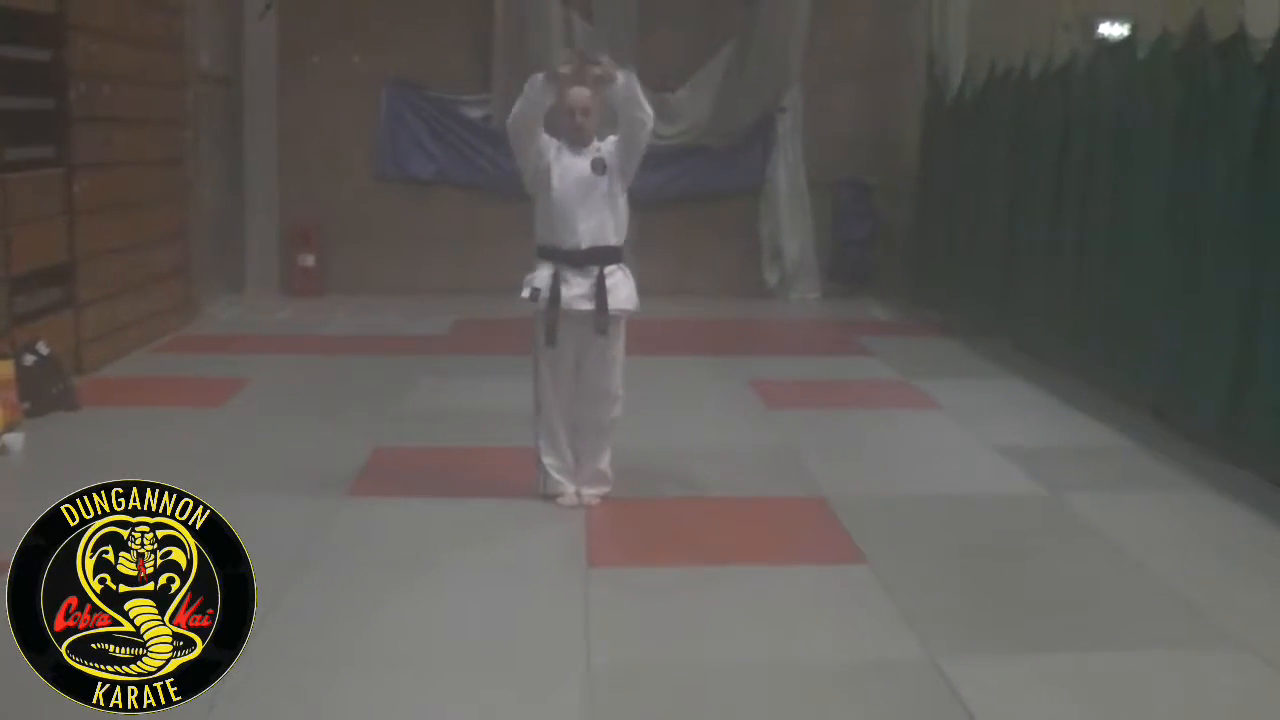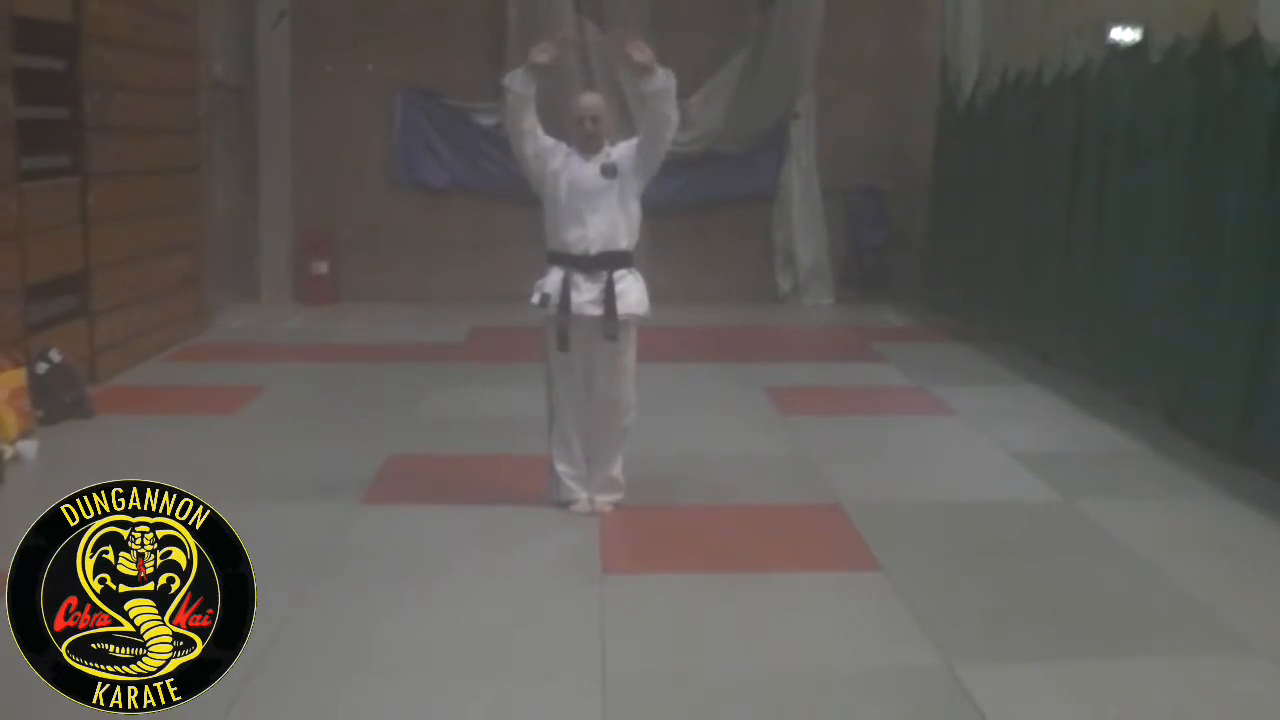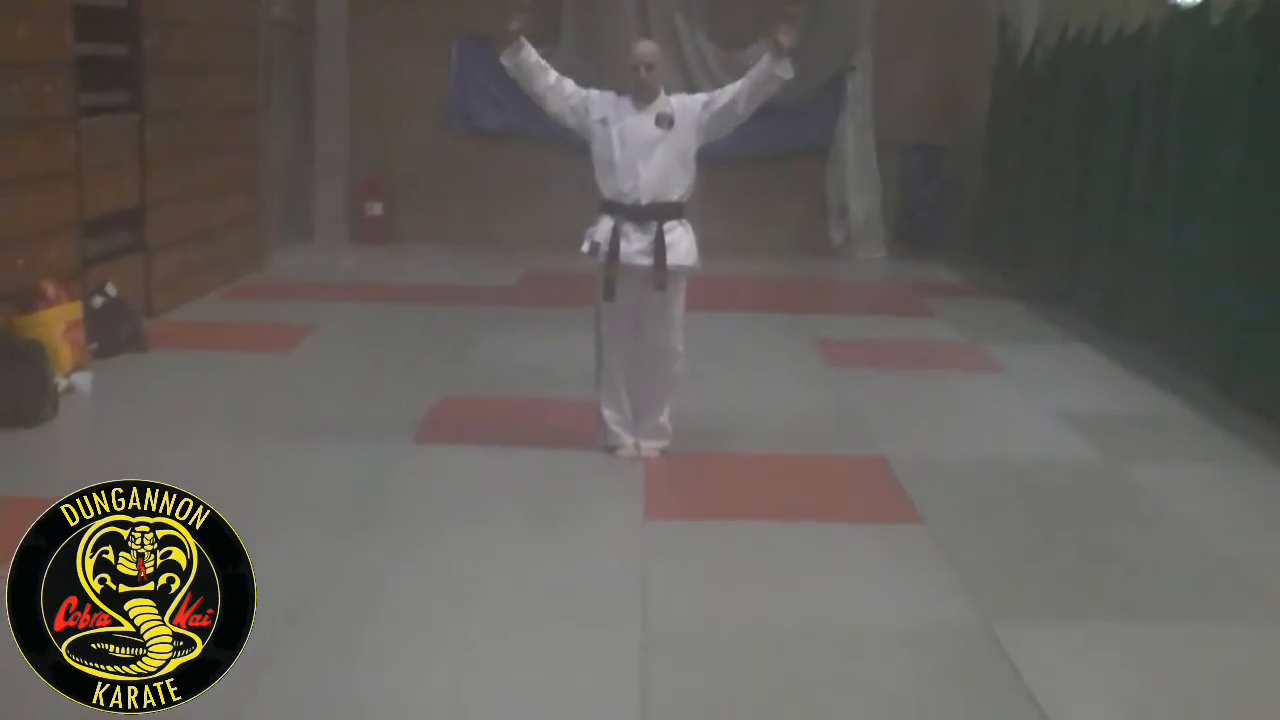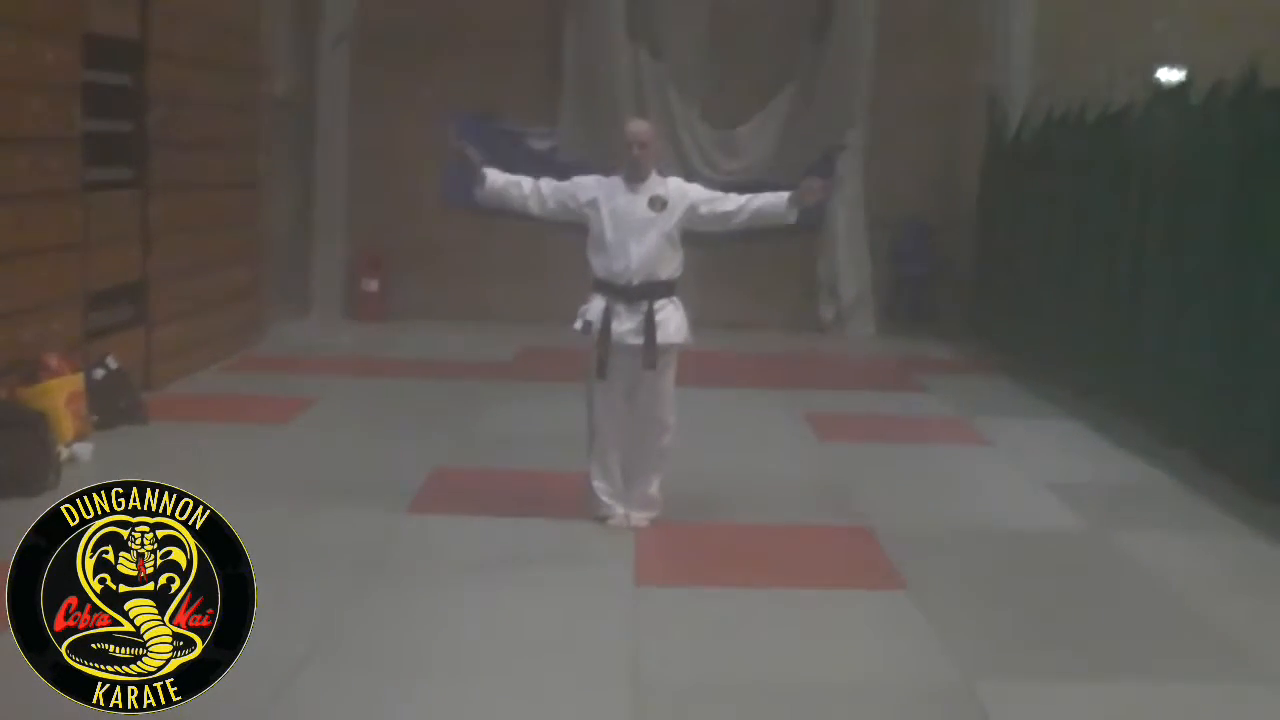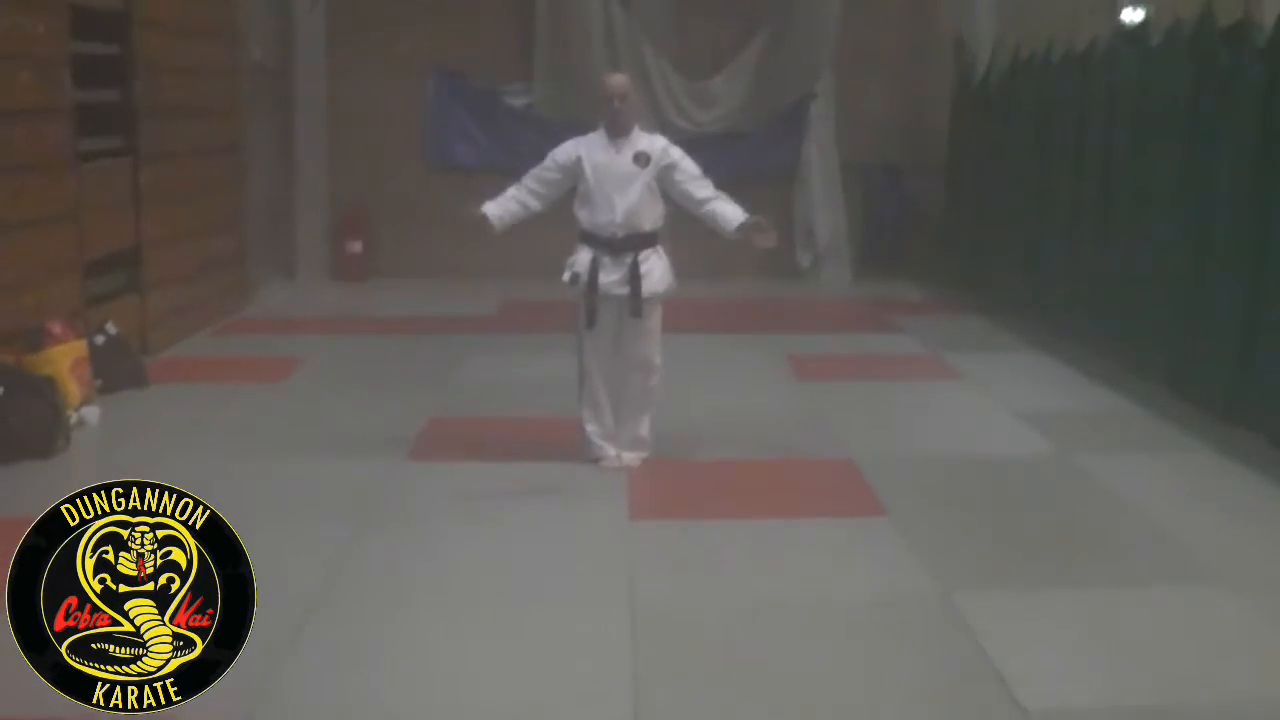
dt=0.5s
person 1, frame 1
left shoulder: (615, 154)
right shoulder: (544, 156)
left elbow: (640, 123)
right elbow: (521, 126)
left wrist: (613, 81)
right wrist: (549, 83)
left hip: (606, 283)
right hip: (555, 283)
left knee: (601, 390)
right knee: (555, 389)
left ankle: (591, 478)
right ankle: (560, 479)
person 1, frame 2
left shoulder: (630, 162)
right shoulder: (551, 162)
left elbow: (661, 125)
right elbow: (520, 125)
left wrist: (650, 75)
right wrist: (530, 74)
left hip: (616, 289)
right hip: (566, 289)
left knee: (614, 396)
right knee: (567, 395)
left ankle: (604, 485)
right ankle: (574, 486)
person 1, frame 3
left shoulder: (690, 111)
right shoulder: (599, 107)
left elbow: (741, 96)
right elbow: (549, 86)
left wrist: (778, 56)
right wrist: (516, 43)
left hip: (667, 240)
right hip: (617, 238)
left knee: (662, 344)
right knee: (616, 342)
left ankle: (650, 431)
right ankle: (620, 431)
person 1, frame 4
left shoulder: (679, 194)
right shoulder: (591, 190)
left elbow: (734, 207)
right elbow: (536, 194)
left wrist: (791, 201)
right wrist: (484, 177)
left hip: (658, 316)
right hip: (610, 315)
left knee: (653, 417)
right knee: (608, 414)
left ankle: (641, 501)
right ankle: (612, 501)
person 1, frame 5
left shoulder: (659, 149)
right shoulder: (577, 150)
left elbow: (700, 192)
right elbow: (531, 190)
left wrist: (742, 224)
right wrist: (490, 215)
left hip: (643, 266)
right hip: (597, 266)
left knee: (641, 360)
right knee: (597, 360)
left ankle: (632, 442)
right ankle: (603, 443)
